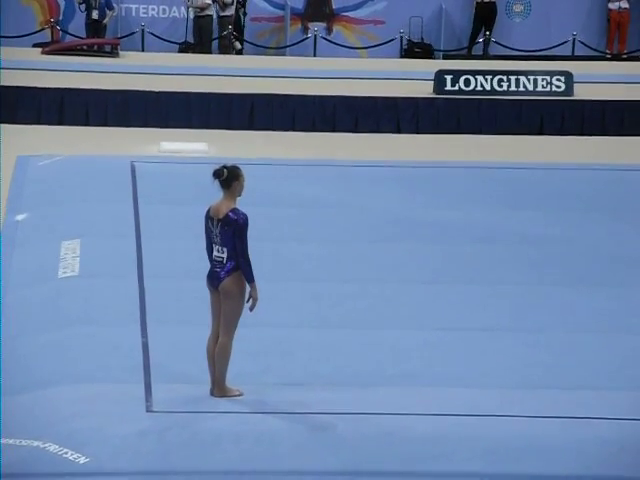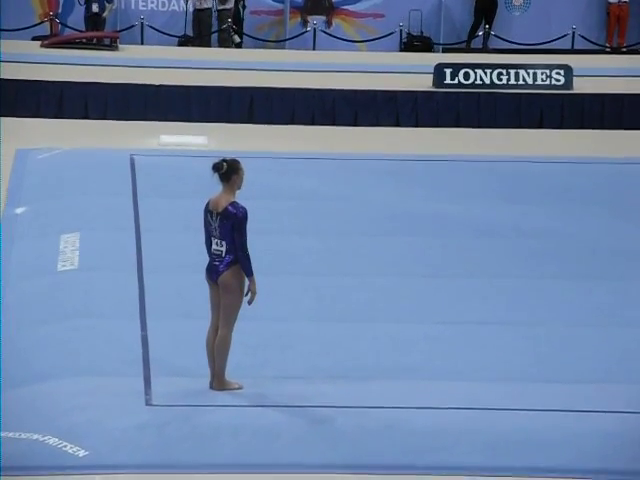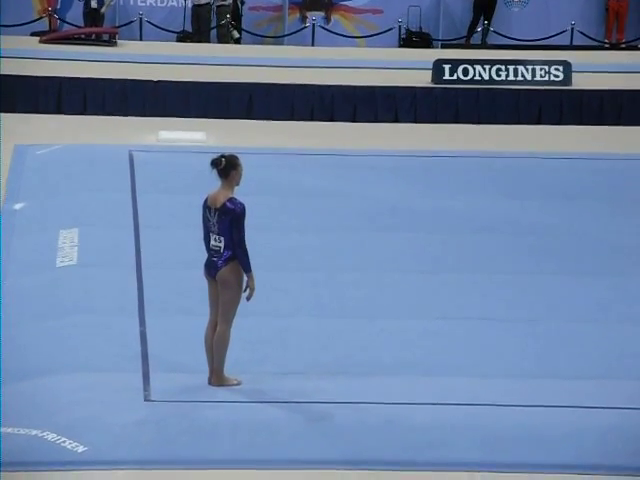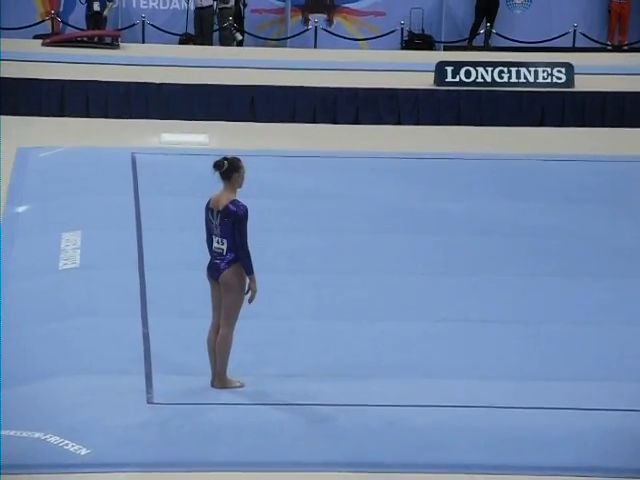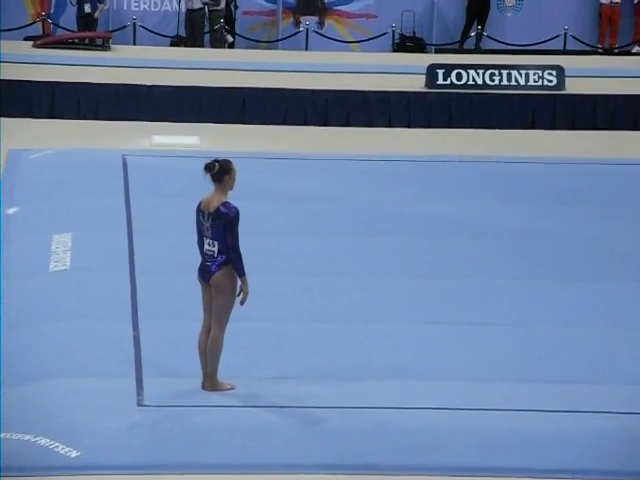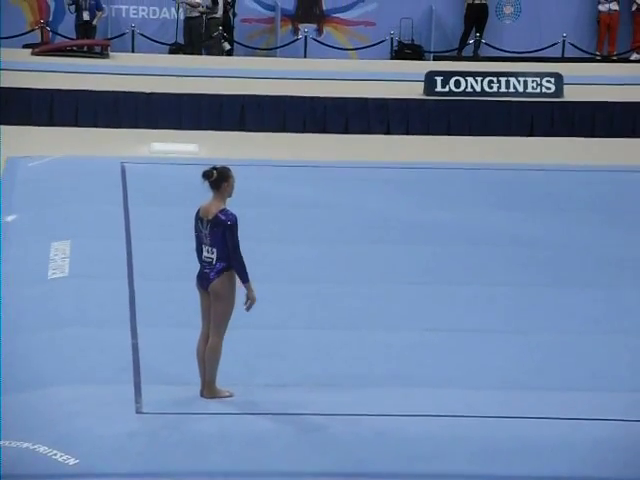
dt=0.2s
person 1, frame 1
left shoulder: (210, 211)
right shoulder: (238, 217)
left elbow: (209, 247)
right elbow: (242, 255)
right wrist: (253, 286)
left hip: (213, 275)
right hip: (231, 279)
left knee: (215, 331)
right knee: (226, 335)
left ankle: (214, 384)
right ankle: (220, 387)
person 1, frame 2
left shoulder: (209, 205)
right shoulder: (238, 211)
left elbow: (208, 241)
right elbow: (242, 248)
right wrist: (251, 280)
left hip: (212, 269)
right hip: (230, 272)
left knee: (215, 325)
right knee: (225, 328)
left ankle: (214, 377)
right ankle: (220, 380)
person 1, frame 3
left shoulder: (208, 200)
right shoulder: (236, 206)
left elbow: (206, 237)
right elbow: (240, 244)
right wrist: (250, 276)
left hip: (211, 264)
right hip: (229, 268)
left knee: (213, 320)
right knee: (224, 324)
left ankle: (213, 373)
right ankle: (218, 376)
person 1, frame 4
left shoulder: (210, 203)
right shoulder: (238, 208)
left elbow: (209, 239)
right elbow: (242, 247)
right wrist: (252, 278)
left hip: (214, 267)
right hip: (231, 270)
left knee: (216, 323)
right knee: (227, 326)
left ankle: (215, 375)
right ankle: (221, 378)
person 1, frame 5
left shoulder: (201, 205)
right shoulder: (229, 211)
left elbow: (200, 241)
right elbow: (233, 249)
right wrist: (244, 280)
left hip: (205, 269)
right hip: (222, 272)
left knee: (207, 325)
right knee: (218, 328)
left ankle: (206, 377)
right ankle: (212, 380)
person 1, frame 6
left shoulder: (200, 212)
right shoulder: (227, 218)
left elbow: (198, 248)
right elbow: (235, 255)
right wrist: (249, 287)
left hip: (203, 276)
right hip: (221, 279)
left knee: (205, 333)
right knee: (216, 336)
left ankle: (204, 385)
right ankle: (211, 387)
